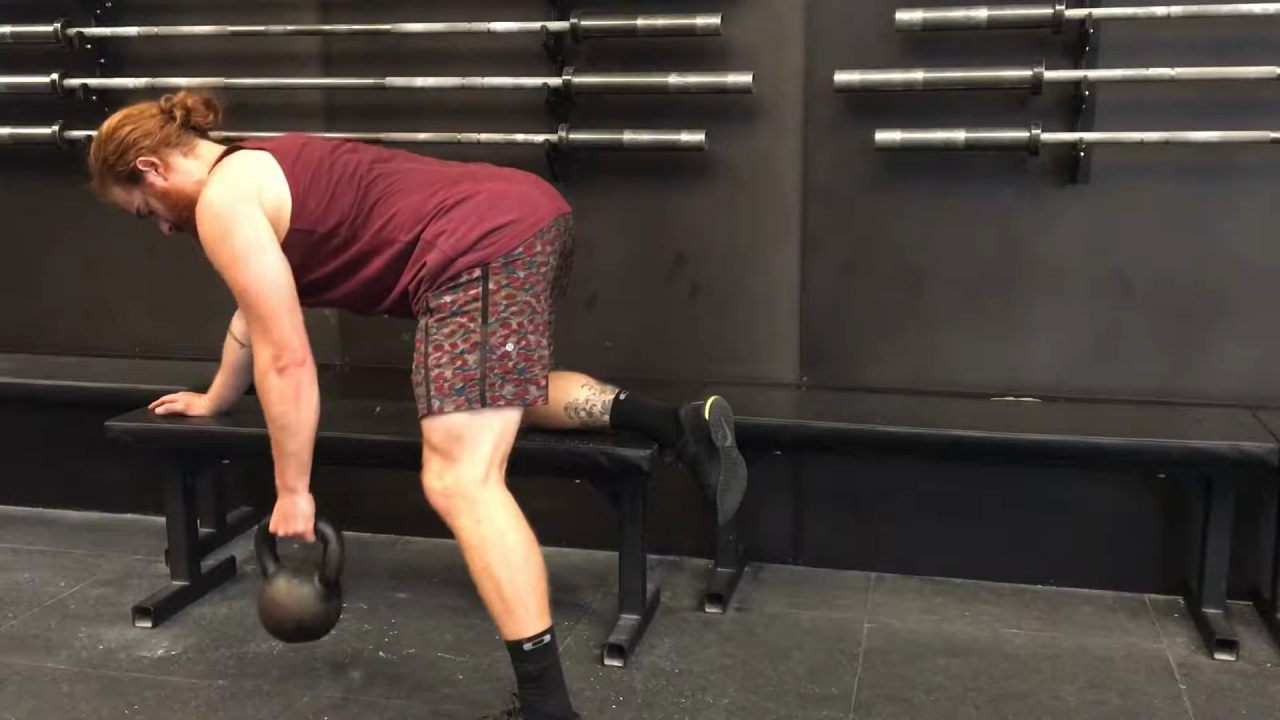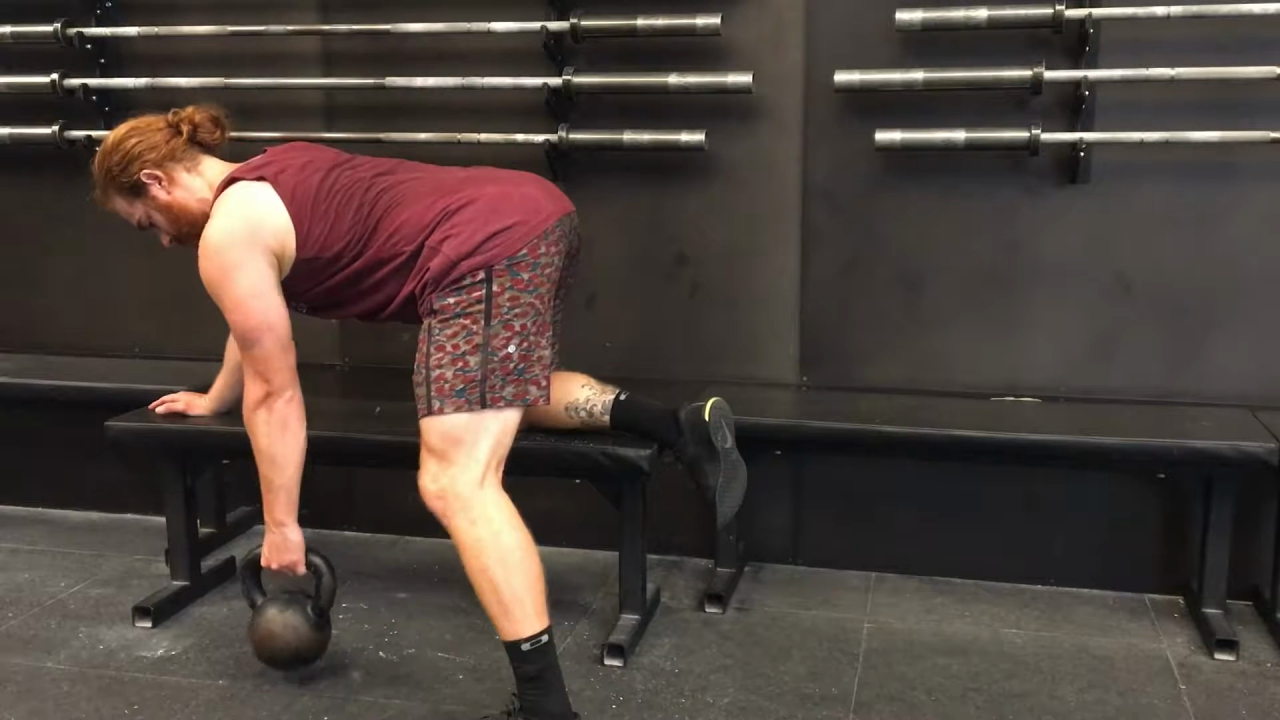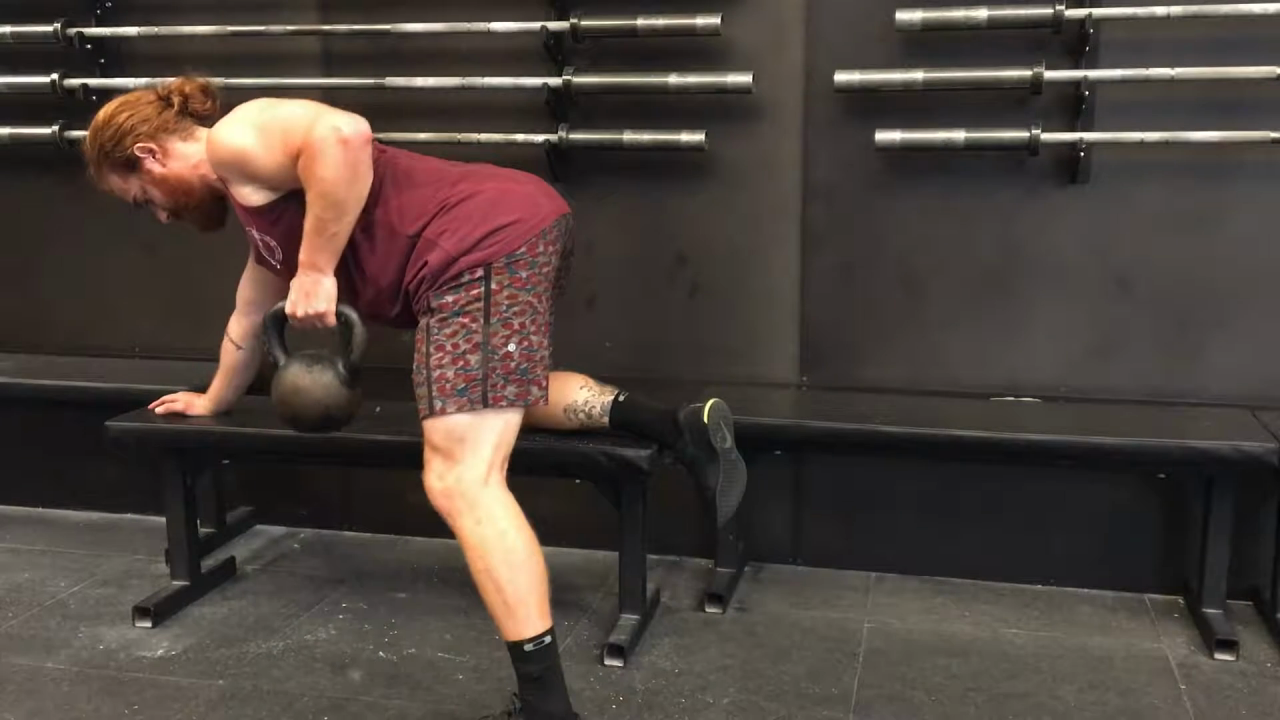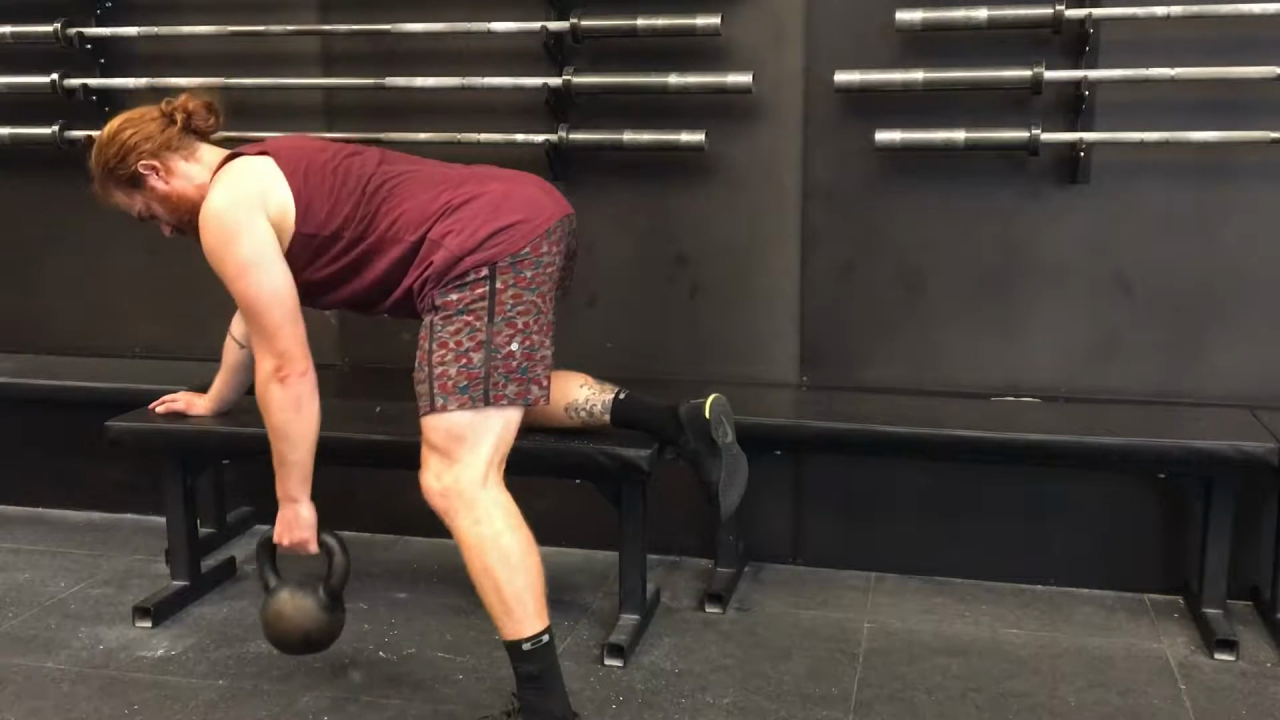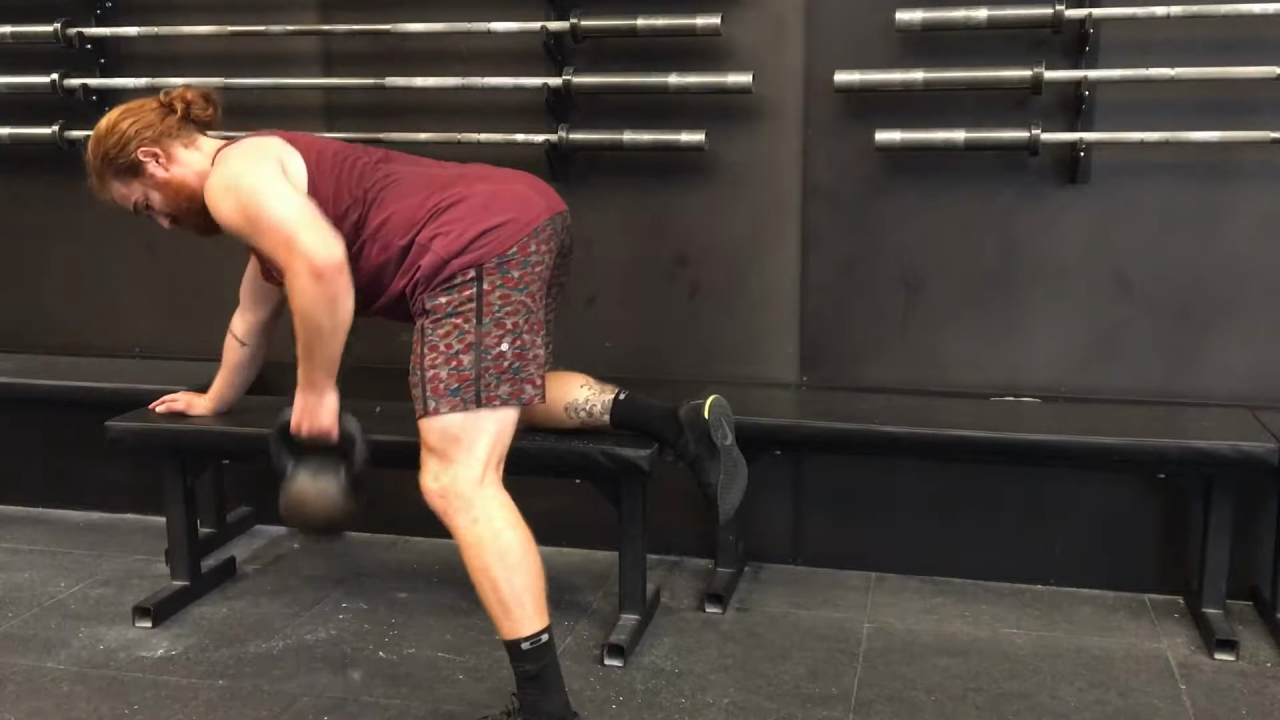
dt=1s
person 1, frame 1
left shoulder: (223, 201)
right shoulder: (262, 170)
left elbow: (286, 358)
right elbow: (256, 319)
left wrist: (294, 494)
right wrist: (213, 400)
left hip: (482, 247)
right hip: (526, 211)
left knee: (461, 484)
right knee: (497, 392)
right ankle: (681, 425)
person 1, frame 2
left shoulder: (229, 234)
right shoulder: (268, 180)
left elbow: (274, 392)
right elbow: (258, 328)
left wrist: (280, 527)
right wrist: (213, 400)
left hip: (487, 251)
right hip: (531, 211)
left knee: (457, 485)
right knee: (502, 393)
right ankle: (682, 426)
person 1, frame 3
left shoulder: (237, 141)
right shoulder: (256, 191)
left elbow: (345, 136)
right elbow: (250, 315)
left wrist: (316, 270)
right wrist: (214, 400)
left hip: (484, 245)
right hip: (522, 218)
left knee: (461, 483)
right knee: (499, 392)
right ankle: (681, 428)
person 1, frame 4
left shoulder: (226, 207)
right shoulder: (263, 173)
left elbow: (287, 368)
right elbow: (257, 317)
left wrist: (294, 503)
right wrist: (214, 400)
left hip: (486, 249)
right hip: (529, 213)
left knee: (458, 483)
right knee: (497, 391)
right ankle: (680, 421)
person 1, frame 5
left shoulder: (232, 177)
right shoulder: (263, 164)
left elbow: (323, 264)
right elbow: (257, 311)
left wrist: (314, 393)
right wrist: (214, 399)
left hip: (478, 248)
right hip: (526, 212)
left knee: (459, 486)
right knee: (498, 391)
right ankle: (681, 424)
